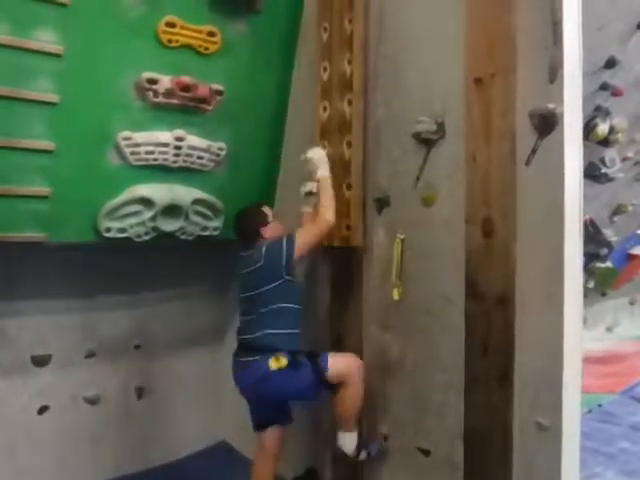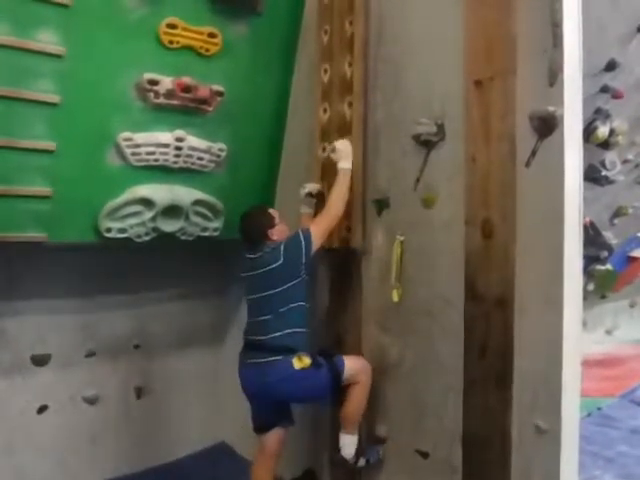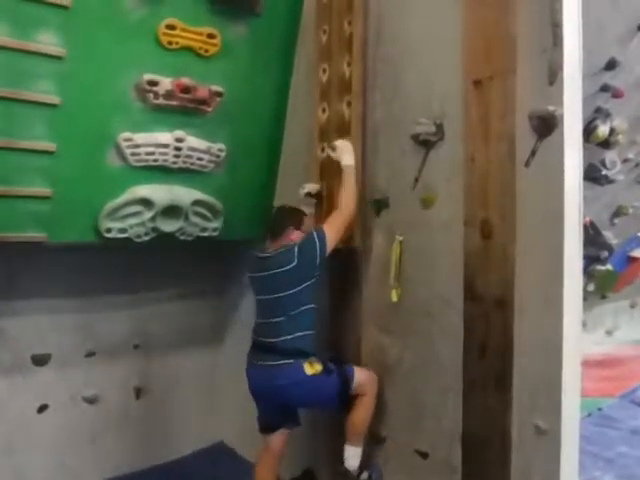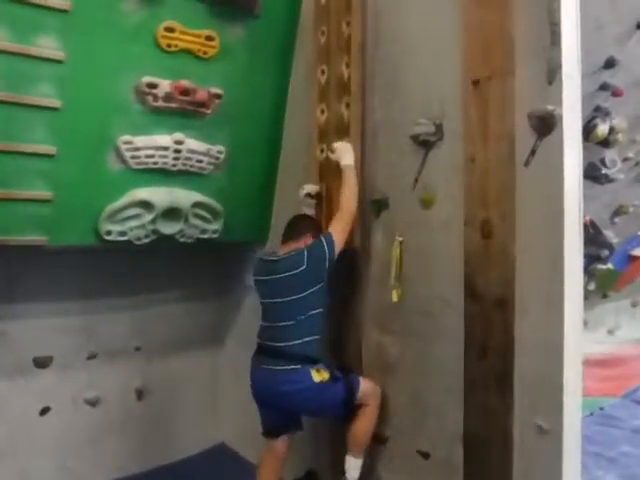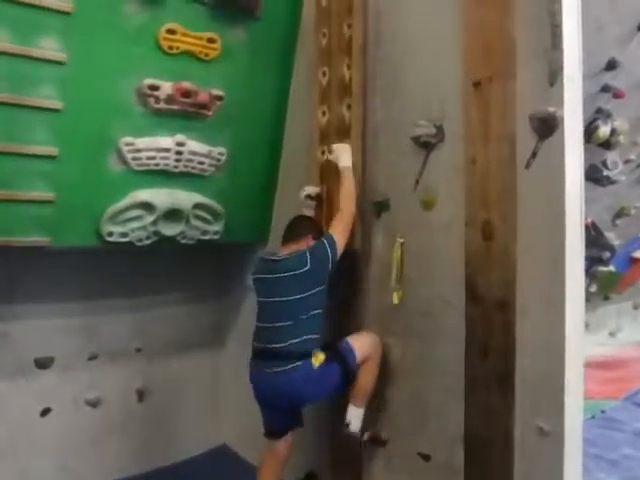
dt=0.3s
person 1, frame 1
left shoulder: (255, 260)
right shoulder: (270, 254)
left elbow: (305, 236)
right elbow: (326, 221)
left wrist: (308, 205)
right wrist: (322, 171)
left hip: (250, 368)
right hip: (269, 366)
left knee: (270, 446)
right knee: (350, 367)
right ankle: (348, 445)
person 1, frame 2
left shoulder: (253, 262)
right shoulder: (284, 255)
right elbow: (333, 213)
left wrist: (306, 207)
right wrist: (345, 163)
left hip: (252, 371)
right hip: (281, 369)
left knee: (269, 446)
right knee: (360, 369)
right ankle: (349, 448)
person 1, frame 3
left shoulder: (259, 263)
right shoulder: (300, 256)
right elbow: (345, 213)
left wrist: (305, 206)
right wrist: (347, 161)
left hip: (260, 371)
right hip: (290, 372)
left knee: (273, 445)
right knee: (367, 382)
person 1, frame 4
left shoulder: (263, 266)
right shoulder: (310, 261)
right elbow: (346, 214)
left wrist: (306, 209)
right wrist: (347, 162)
left hip: (263, 375)
right hip: (297, 378)
left knee: (276, 447)
right knee: (371, 394)
person 1, frame 5
left shoulder: (262, 267)
right shoulder: (313, 262)
right elbow: (346, 214)
left wrist: (305, 210)
right wrist: (345, 163)
left hip: (263, 375)
right hip: (298, 374)
left knee: (277, 448)
right knee: (370, 342)
right ankle: (354, 422)
